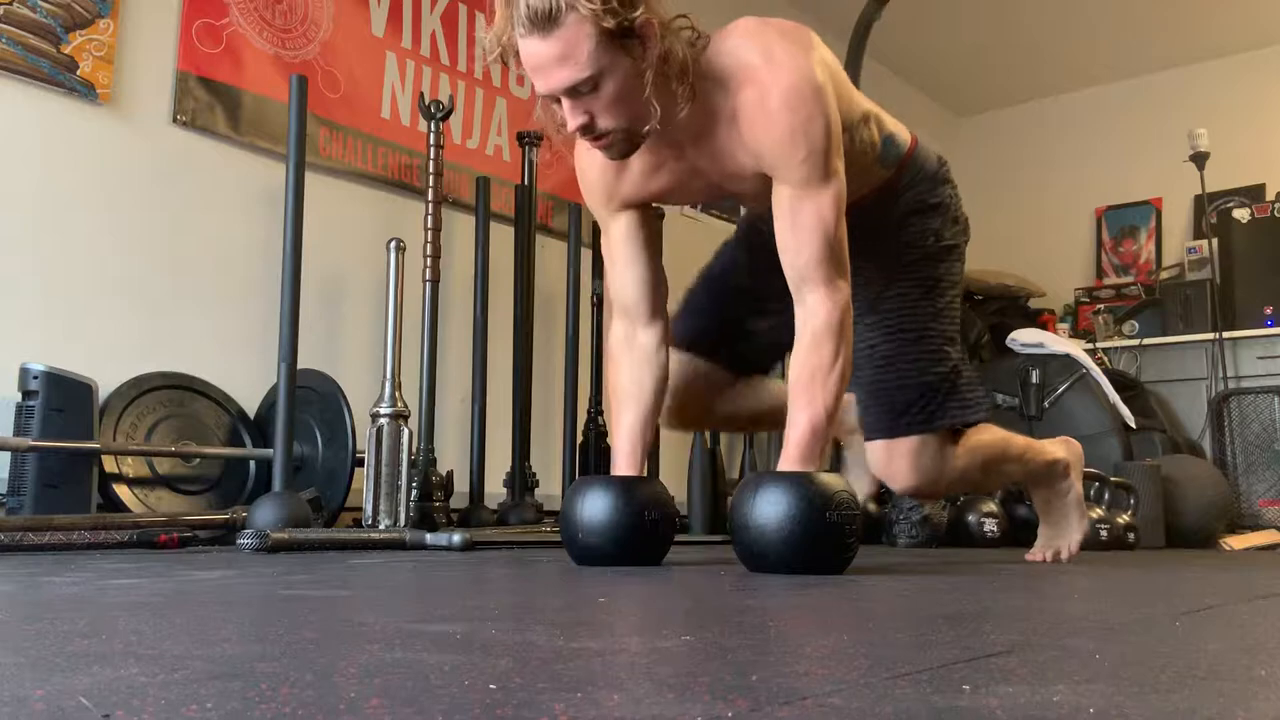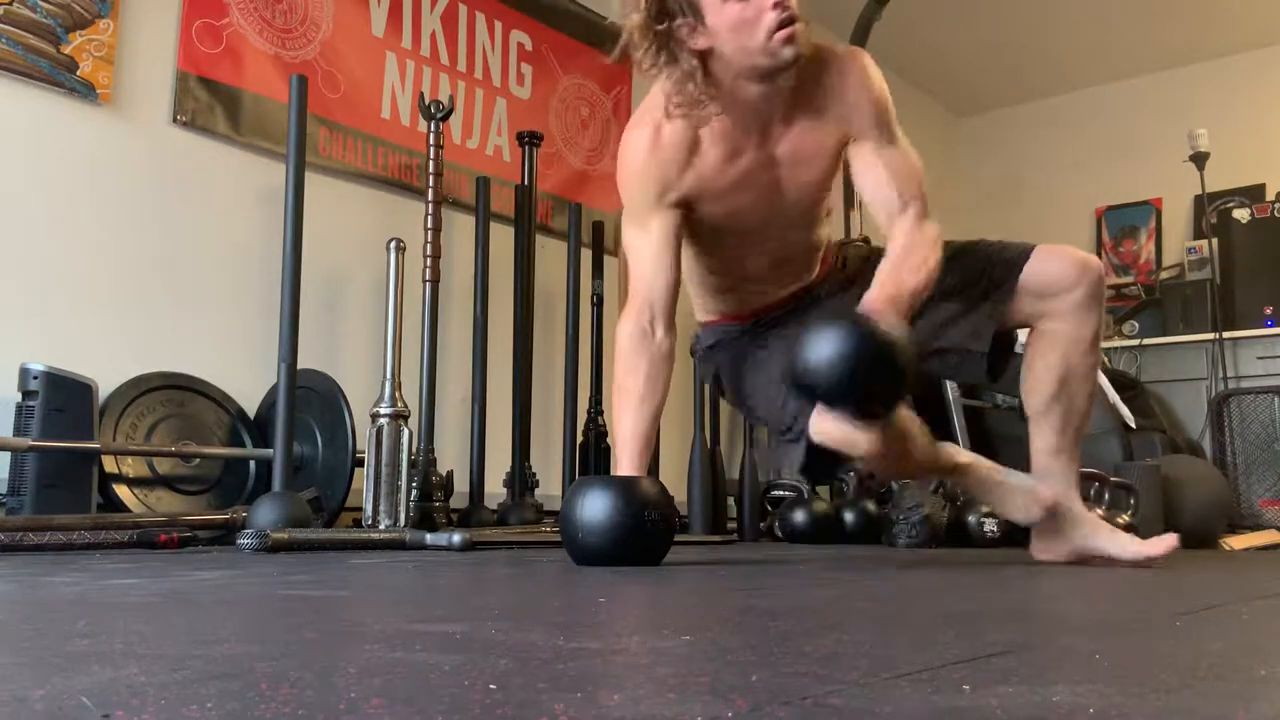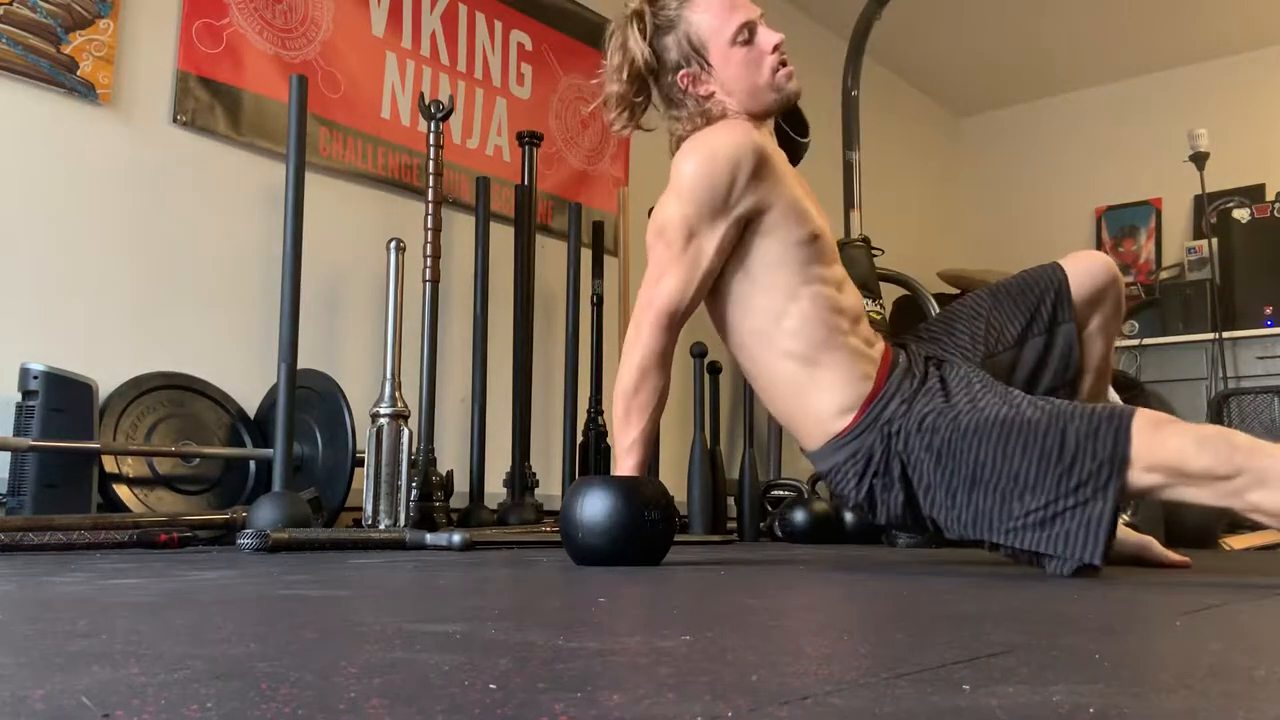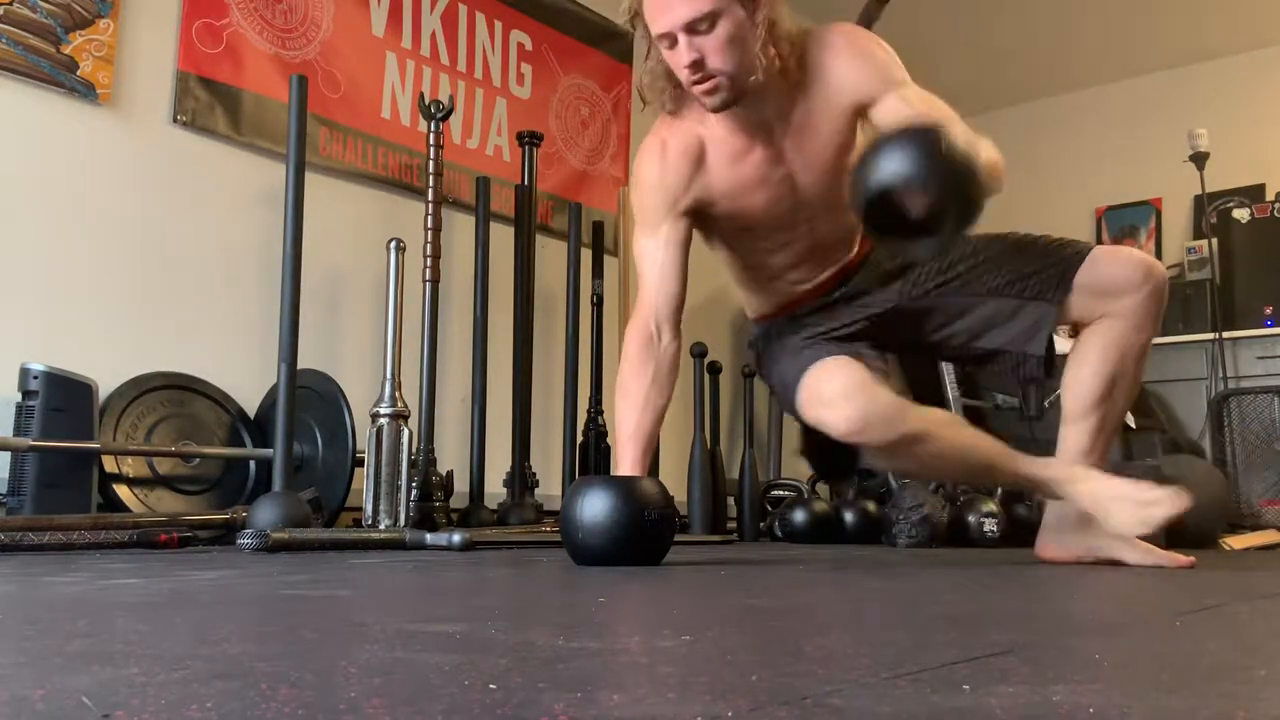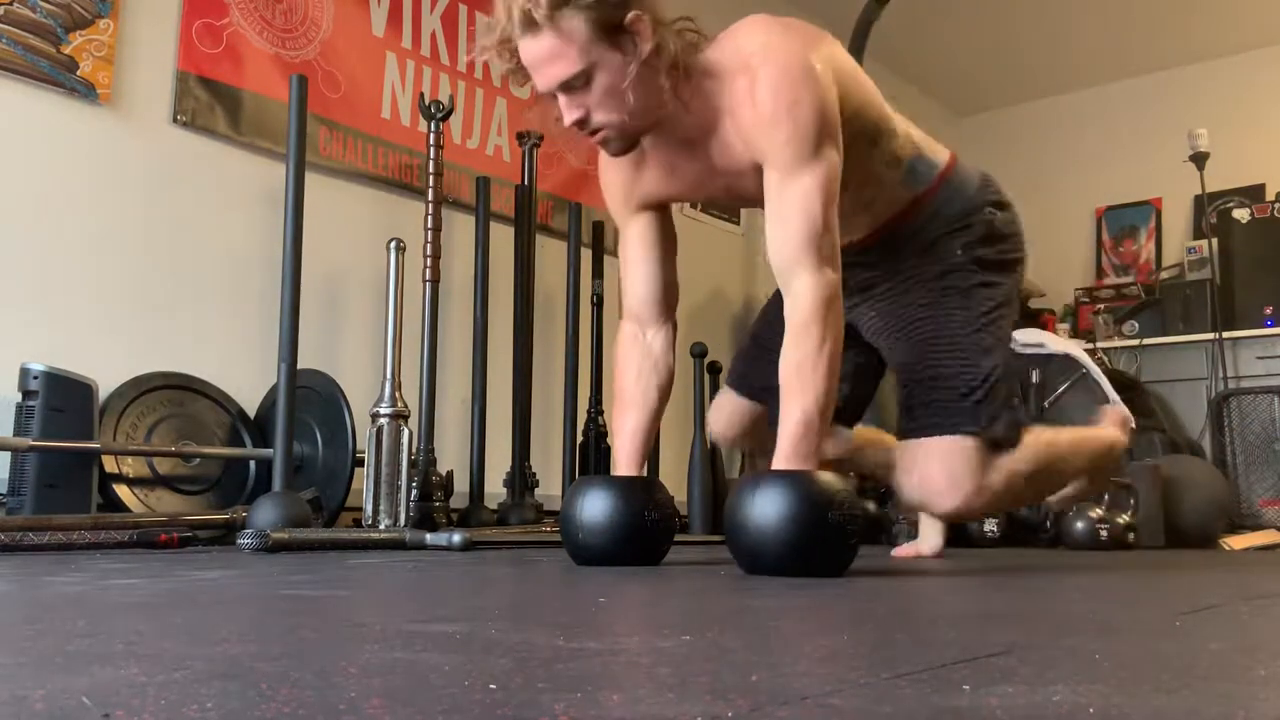
dt=1s
person 1, frame 1
left shoulder: (771, 84)
right shoulder: (603, 159)
left elbow: (824, 300)
right elbow: (637, 324)
left wrist: (796, 478)
right wrist: (624, 486)
left hip: (898, 205)
right hip: (782, 218)
left knee: (909, 469)
right knee: (672, 393)
left ankle: (1055, 467)
right ankle: (852, 414)
person 1, frame 2
left shoulder: (843, 80)
right shoulder: (661, 139)
left elbow: (912, 225)
right elbow: (648, 321)
left wrist: (883, 315)
left hip: (835, 282)
right hip: (748, 340)
left knee: (1071, 279)
right knee: (867, 432)
left ankle: (1058, 522)
right ankle: (957, 470)
person 1, frame 3
left shoulder: (743, 160)
right shoulder: (723, 151)
right elbow: (656, 319)
right wrist: (627, 488)
left hip: (906, 375)
right hip: (893, 440)
left knee: (1094, 277)
right knee: (1195, 457)
left ankle: (1080, 516)
person 1, frame 4
left shoulder: (838, 57)
right shoulder: (671, 158)
left elbow: (981, 159)
right elbow: (653, 328)
left wrist: (951, 160)
left hip: (891, 265)
right hip: (796, 320)
left knee: (1134, 279)
right knee: (852, 412)
left ankle: (1066, 521)
right ankle: (1053, 482)
person 1, frame 5
left shoulder: (768, 76)
right shoulder: (631, 164)
left elbow: (813, 291)
right elbow: (646, 326)
left wrist: (790, 478)
right wrist: (622, 480)
left hip: (950, 229)
right hip: (862, 249)
left knee: (944, 489)
right knee: (730, 429)
left ankle: (1101, 443)
